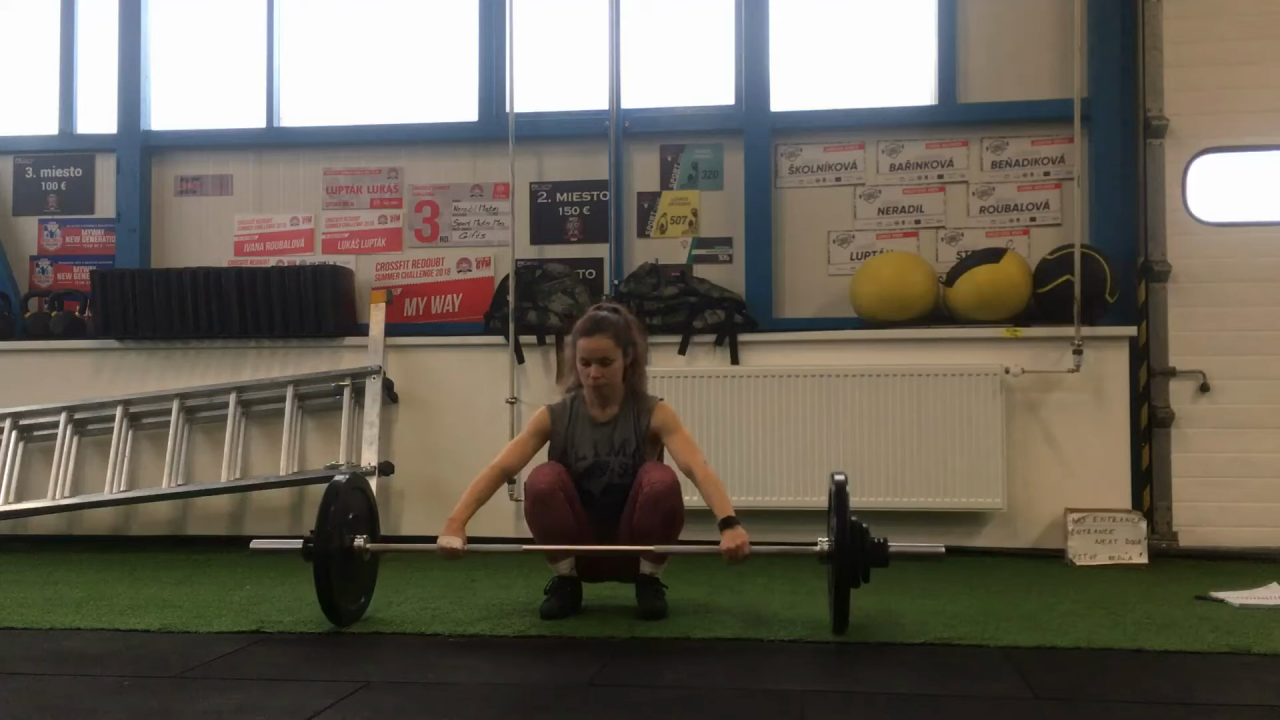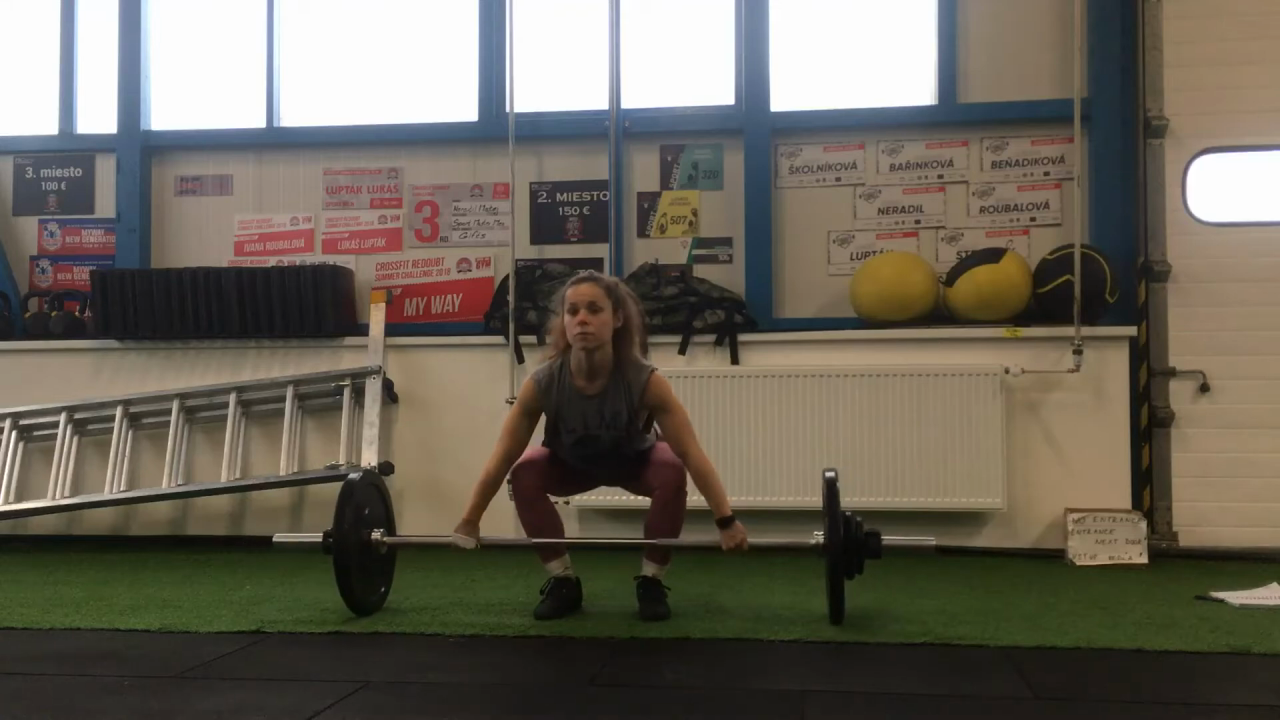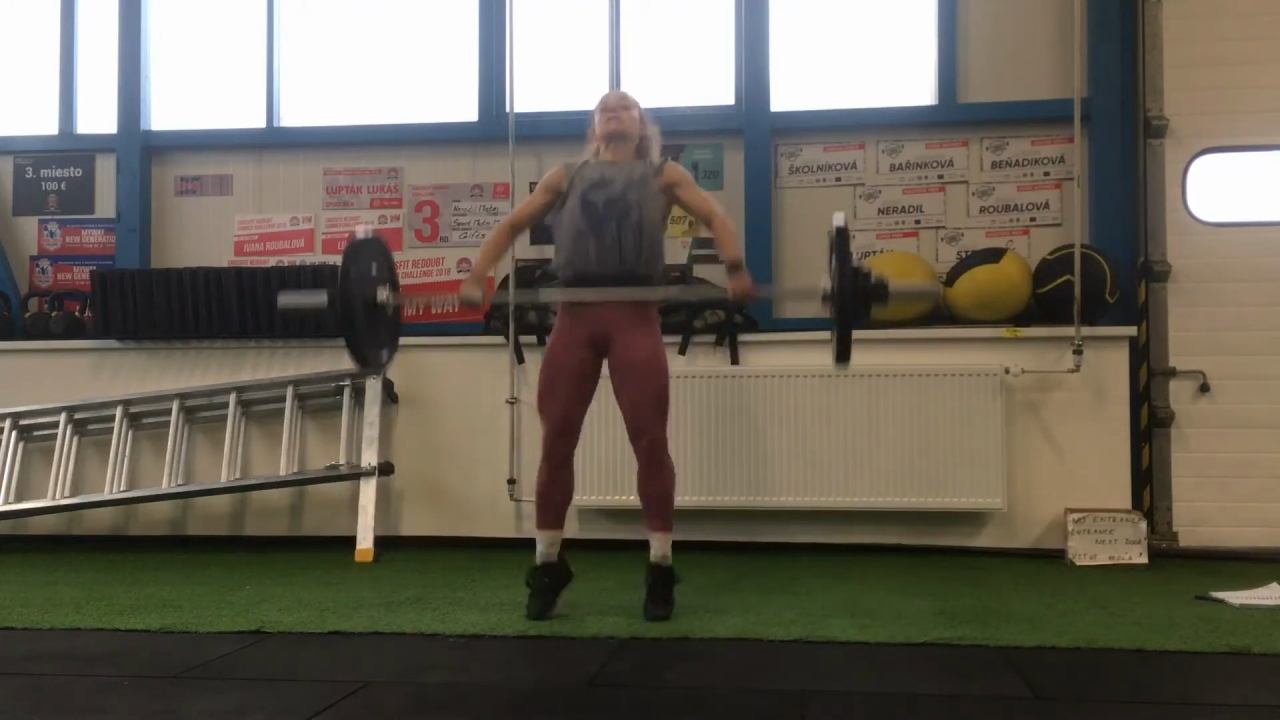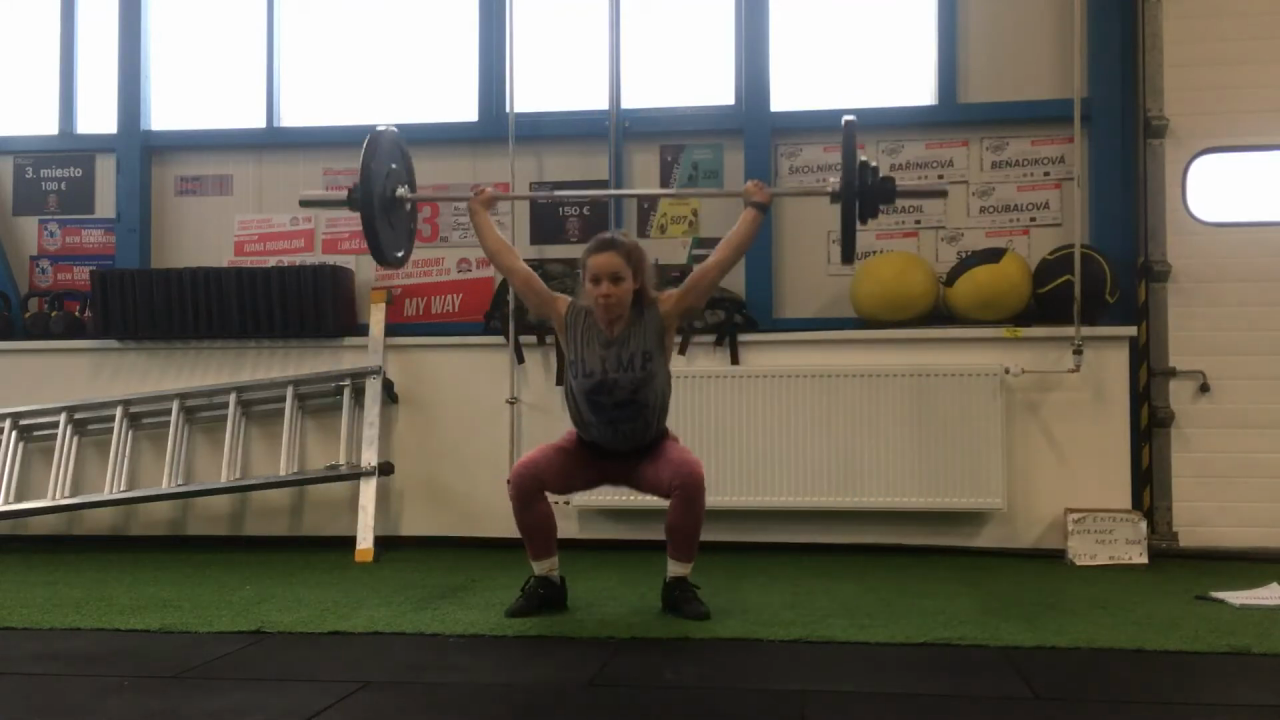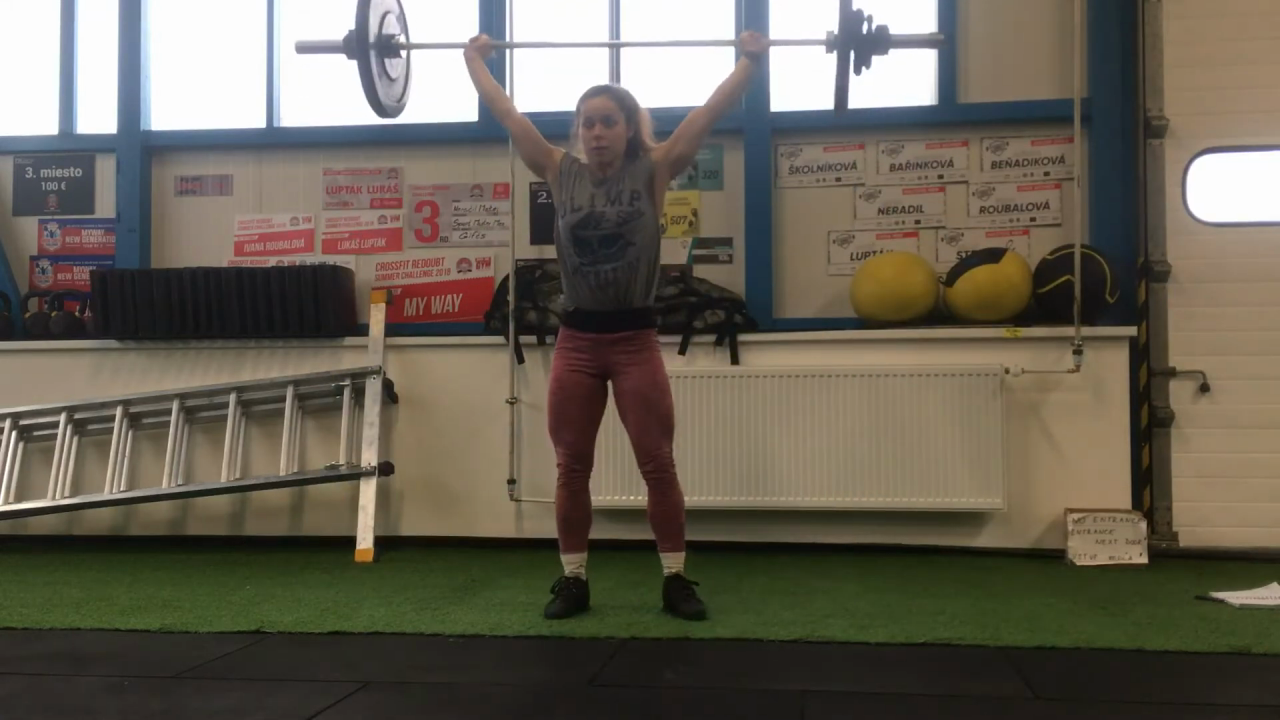
dt=1s
person 1, frame 1
left shoulder: (653, 413)
right shoulder: (554, 416)
left elbow: (698, 469)
right elbow: (500, 469)
left wrist: (729, 524)
right wrist: (456, 522)
left hip: (632, 545)
right hip: (578, 546)
left knee: (661, 481)
right knee: (543, 480)
left ankle: (649, 581)
right ankle: (566, 581)
person 1, frame 2
left shoulder: (645, 381)
right shoulder: (542, 383)
left elbow: (691, 454)
right elbow: (502, 458)
left wrist: (726, 521)
right wrist: (470, 521)
left hip: (635, 460)
right hip: (573, 463)
left knee: (671, 475)
right knee: (524, 475)
left ankle: (651, 582)
right ankle: (562, 581)
person 1, frame 3
left shoulder: (662, 174)
right shoulder: (567, 176)
left elbow: (714, 216)
right elbow: (513, 222)
left wrist: (734, 267)
right wrist: (479, 272)
left hip: (635, 315)
right hip: (575, 314)
left knee: (650, 442)
right knee: (558, 441)
left ankle: (659, 567)
right ankle: (548, 563)
person 1, frame 4
left shoulder: (660, 317)
right shoulder: (566, 319)
left elbow: (718, 263)
right elbow: (510, 265)
left wrist: (756, 208)
right wrist: (479, 213)
left hip: (649, 449)
right hip: (588, 449)
left knee: (688, 475)
right knee: (524, 476)
left ankle: (678, 584)
right ankle: (547, 582)
person 1, frame 5
left shoulder: (652, 172)
right shoulder: (560, 173)
left elbow: (708, 114)
right elbow: (507, 115)
left wrist: (748, 59)
right wrist: (474, 59)
left hip: (634, 338)
right hip: (576, 339)
left knee: (657, 463)
right knee: (572, 467)
left ankle: (677, 580)
right ankle: (572, 580)
